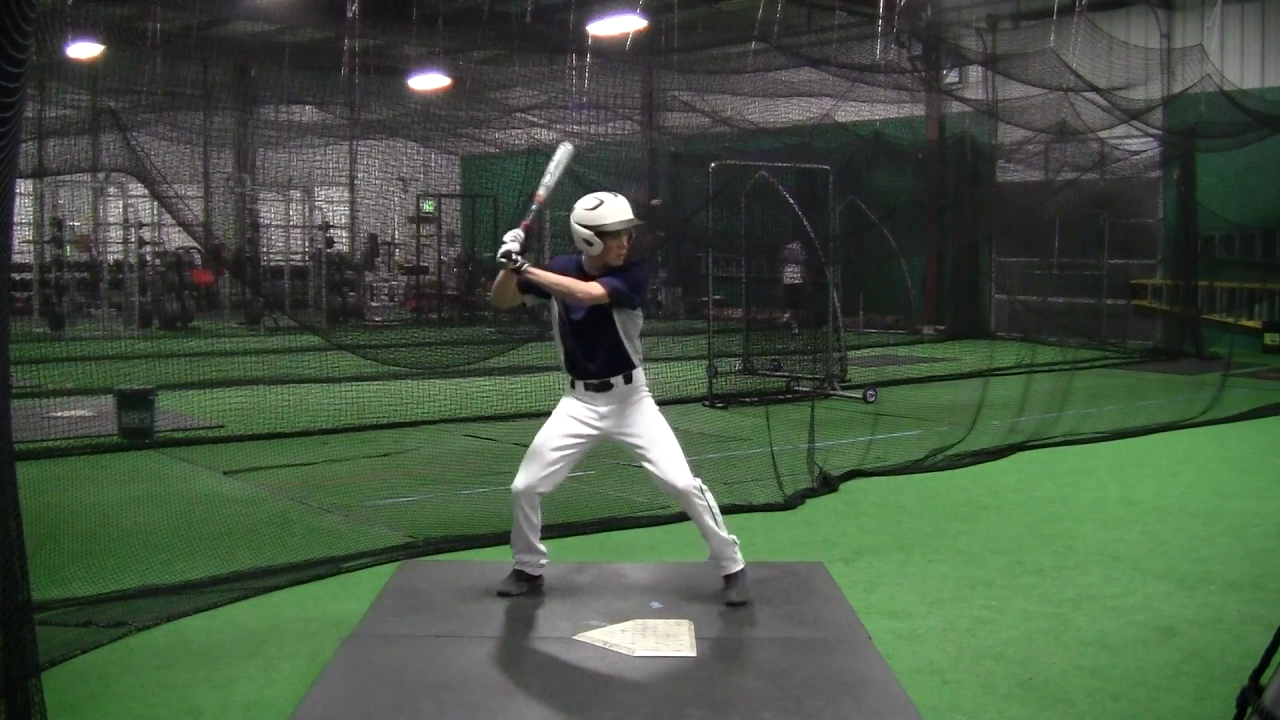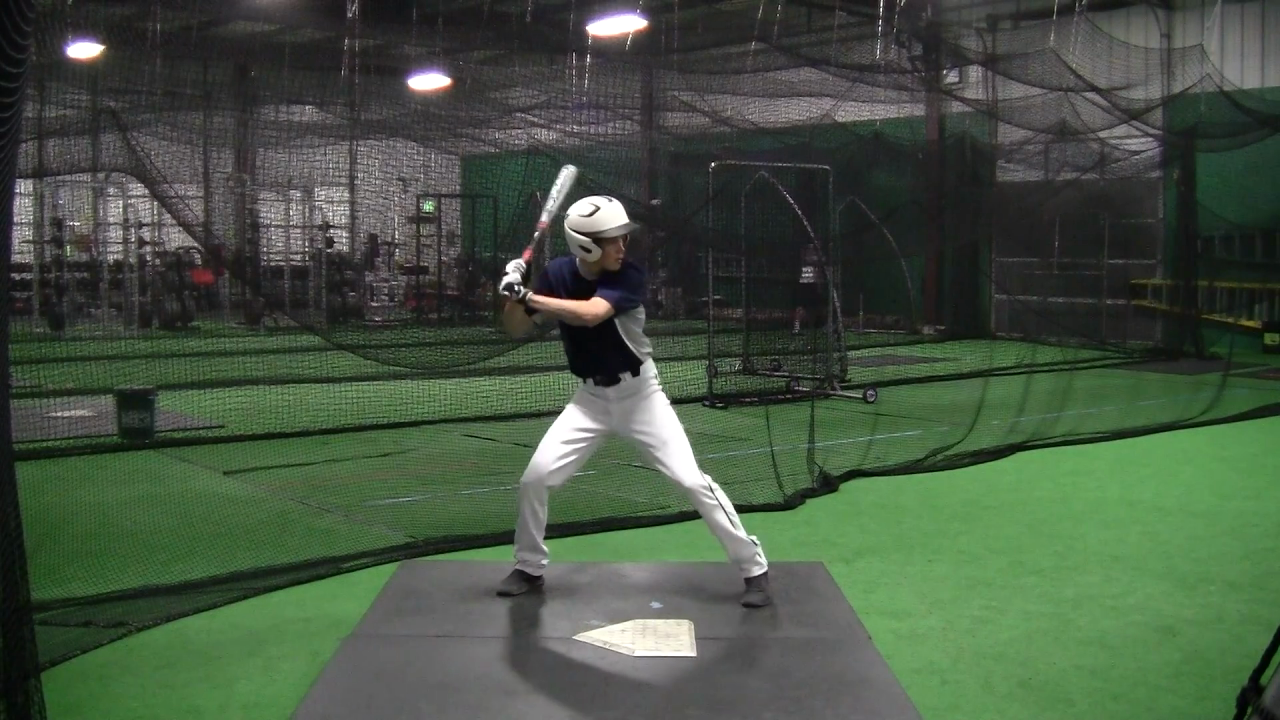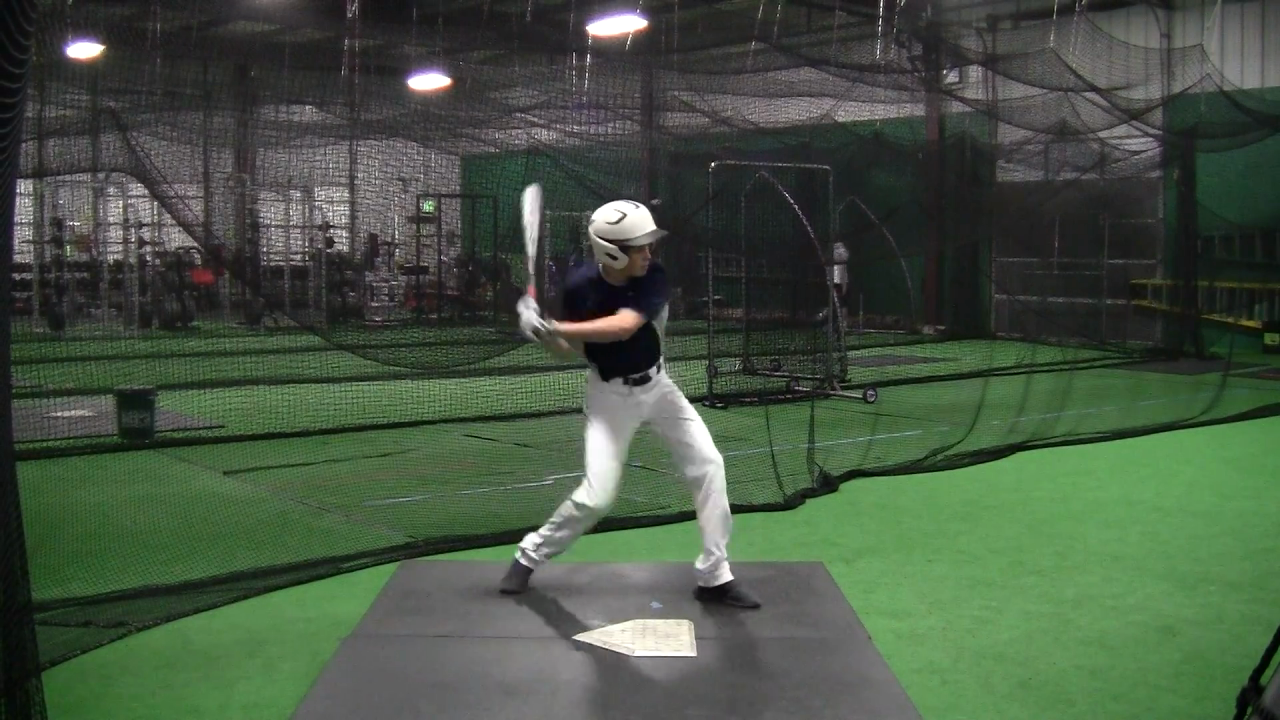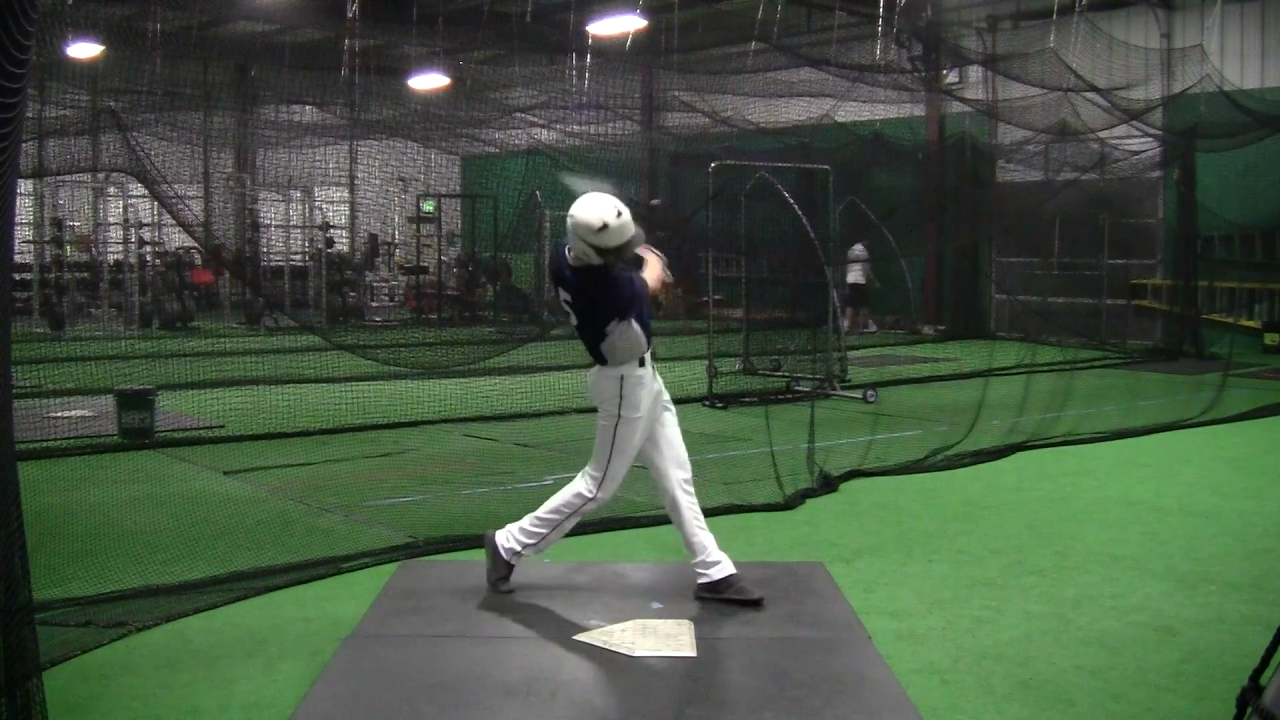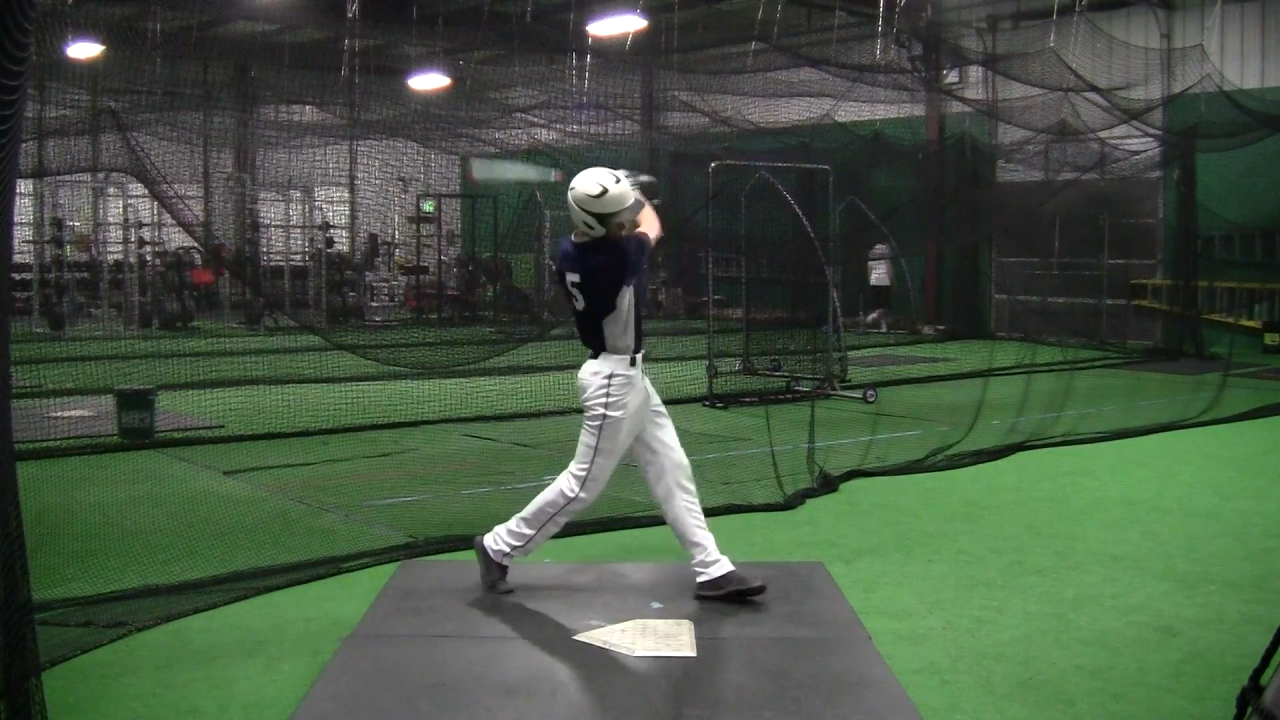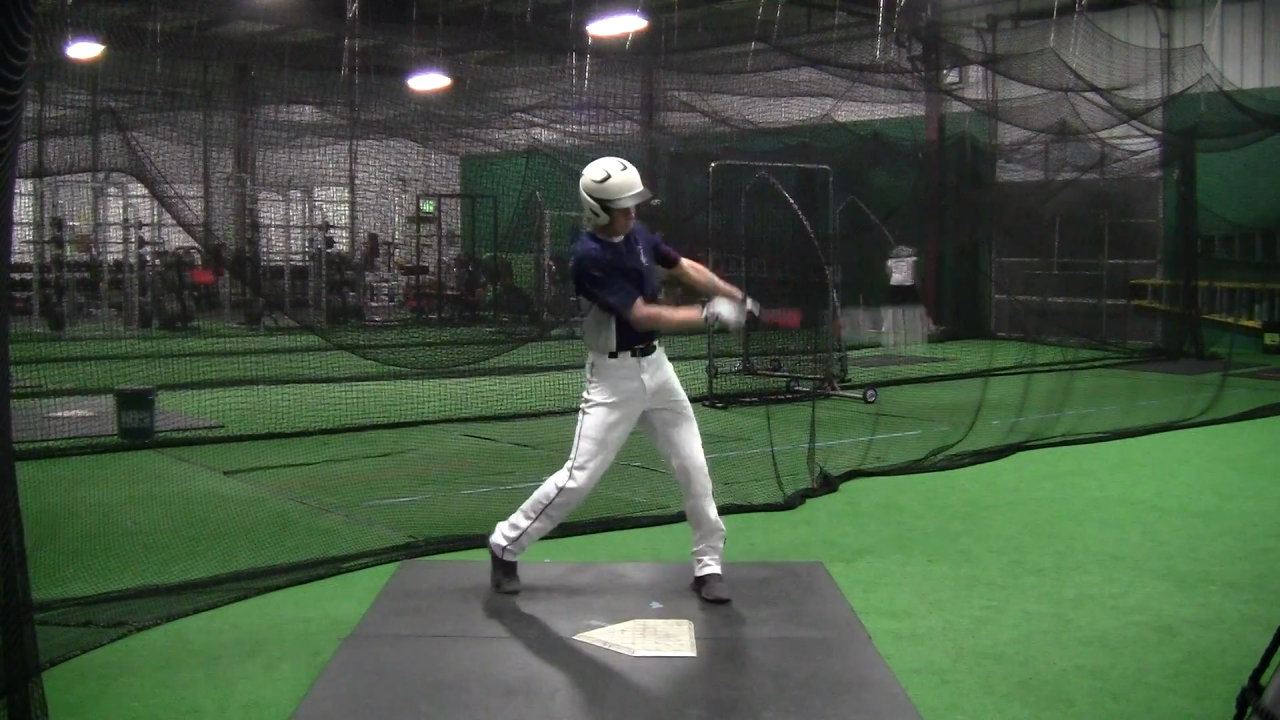
dt=0.3s
person 1, frame 1
left shoulder: (631, 275)
right shoulder: (560, 267)
left elbow: (588, 294)
right elbow: (501, 301)
left wrist: (527, 268)
right wrist: (510, 264)
left hip: (629, 398)
right hip: (579, 401)
left knee: (684, 483)
right knee: (525, 487)
left ankle: (731, 566)
right ankle: (528, 567)
person 1, frame 2
left shoulder: (630, 276)
right shoulder: (556, 273)
left elbow: (591, 314)
right elbow: (516, 329)
left wrist: (529, 298)
right wrist: (513, 294)
left hip: (639, 392)
right hip: (590, 396)
left knee: (691, 479)
right knee: (535, 477)
left ankle: (754, 567)
right ankle: (529, 566)
person 1, frame 3
left shoulder: (653, 278)
right shoulder: (580, 284)
left elbow: (621, 326)
right elbow: (567, 348)
left wrist: (551, 328)
right wrist: (549, 334)
left hip: (655, 386)
right hip: (609, 395)
left knee: (708, 467)
right knee: (597, 496)
left ankle: (715, 577)
right ankle: (529, 558)
person 1, frame 4
left shoulder: (563, 256)
right shoulder: (606, 284)
right elbow: (655, 280)
right wrist: (653, 260)
left hip: (637, 376)
right hip: (625, 383)
left knee: (675, 474)
right knee: (597, 486)
left ankle: (713, 572)
right ankle: (508, 545)
person 1, frame 5
left shoulder: (571, 249)
right shoulder: (615, 255)
right elbow: (651, 229)
right wrist: (642, 203)
left hip: (625, 374)
right hip: (615, 379)
left knee: (673, 470)
right knee: (584, 483)
left ankle: (712, 571)
right ankle: (498, 546)
person 1, frame 6
left shoulder: (638, 235)
right shoulder: (588, 255)
left elbow: (681, 267)
right elbow: (642, 315)
left wrist: (731, 294)
right wrist: (710, 313)
left hip: (653, 365)
right hip: (612, 375)
left knee: (694, 469)
right knee: (577, 477)
left ankle: (708, 566)
right ankle: (505, 546)
